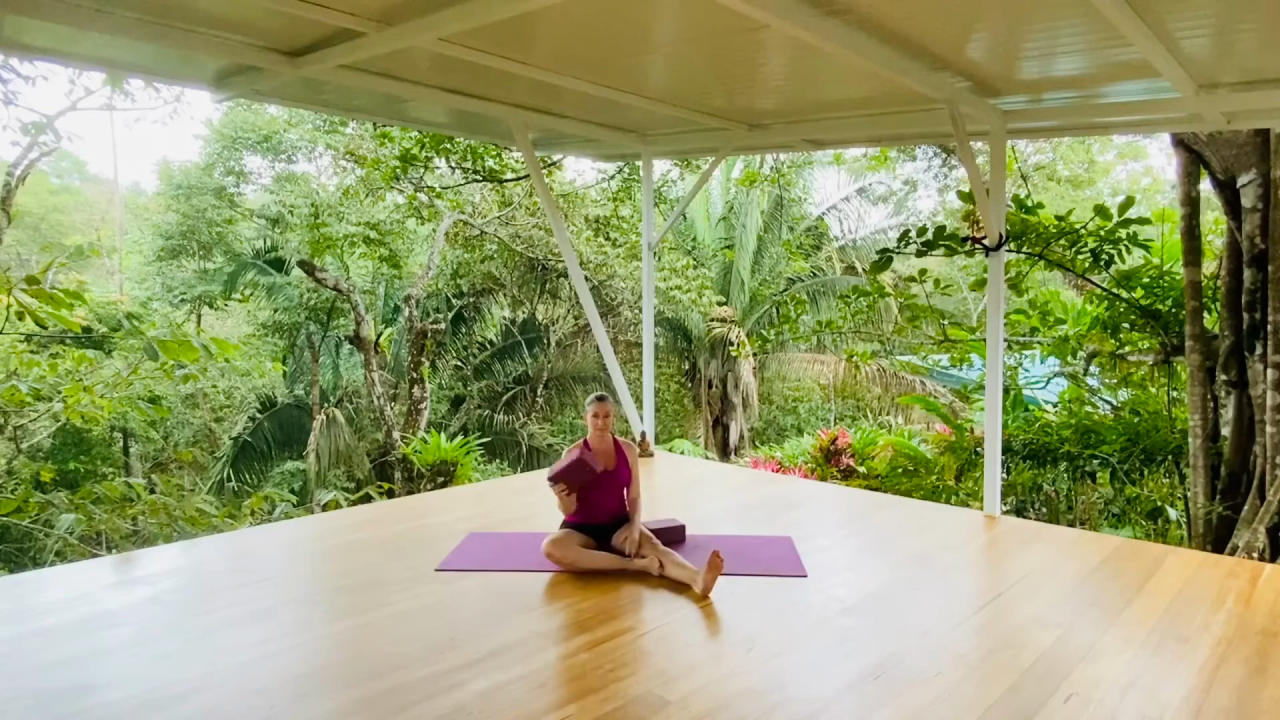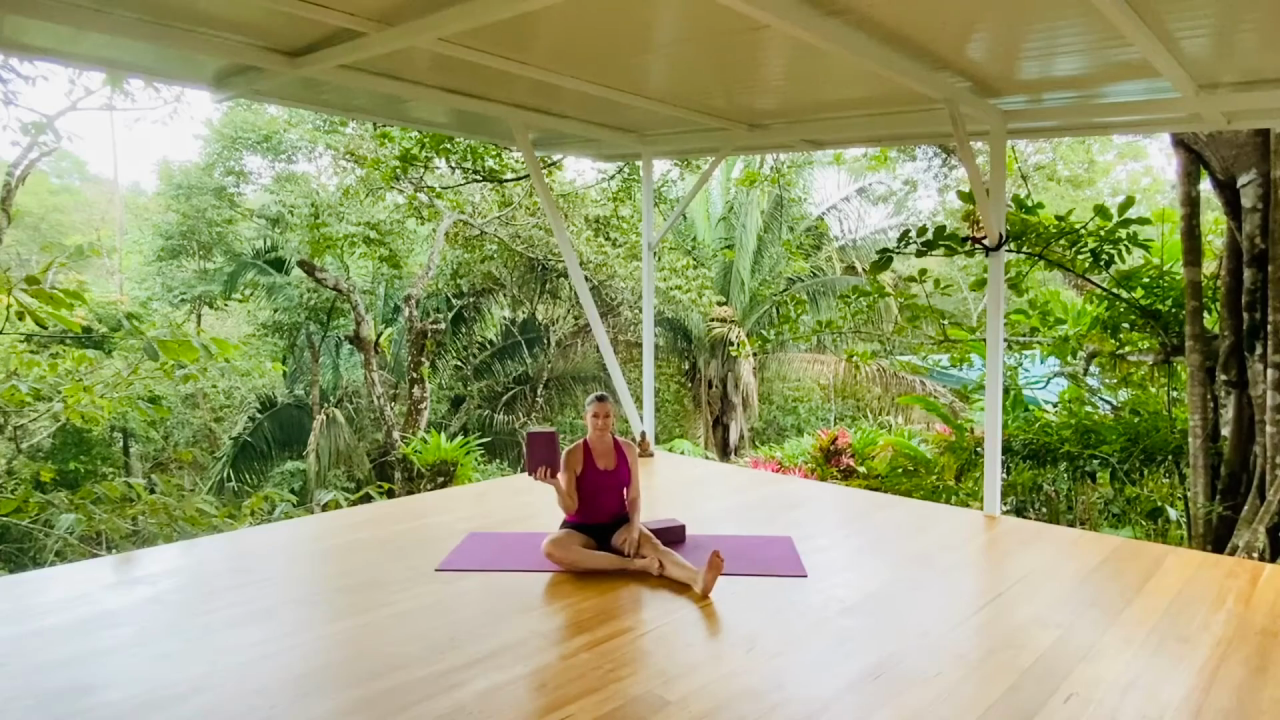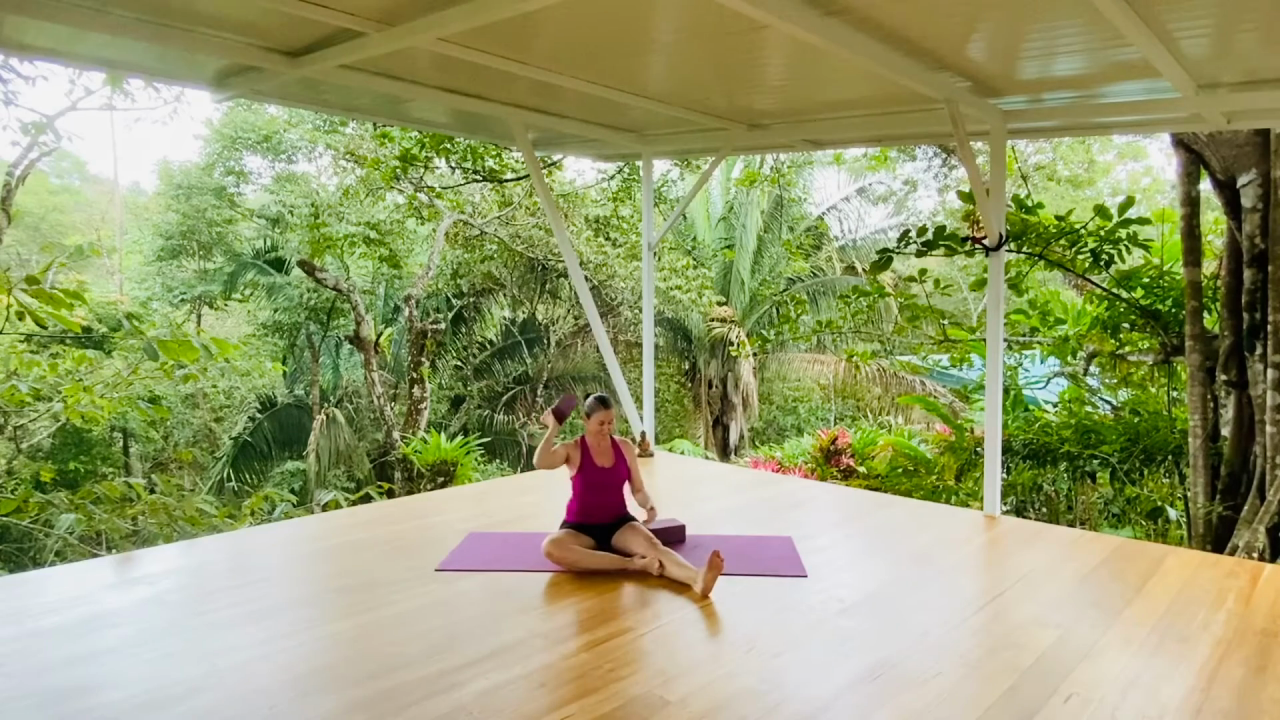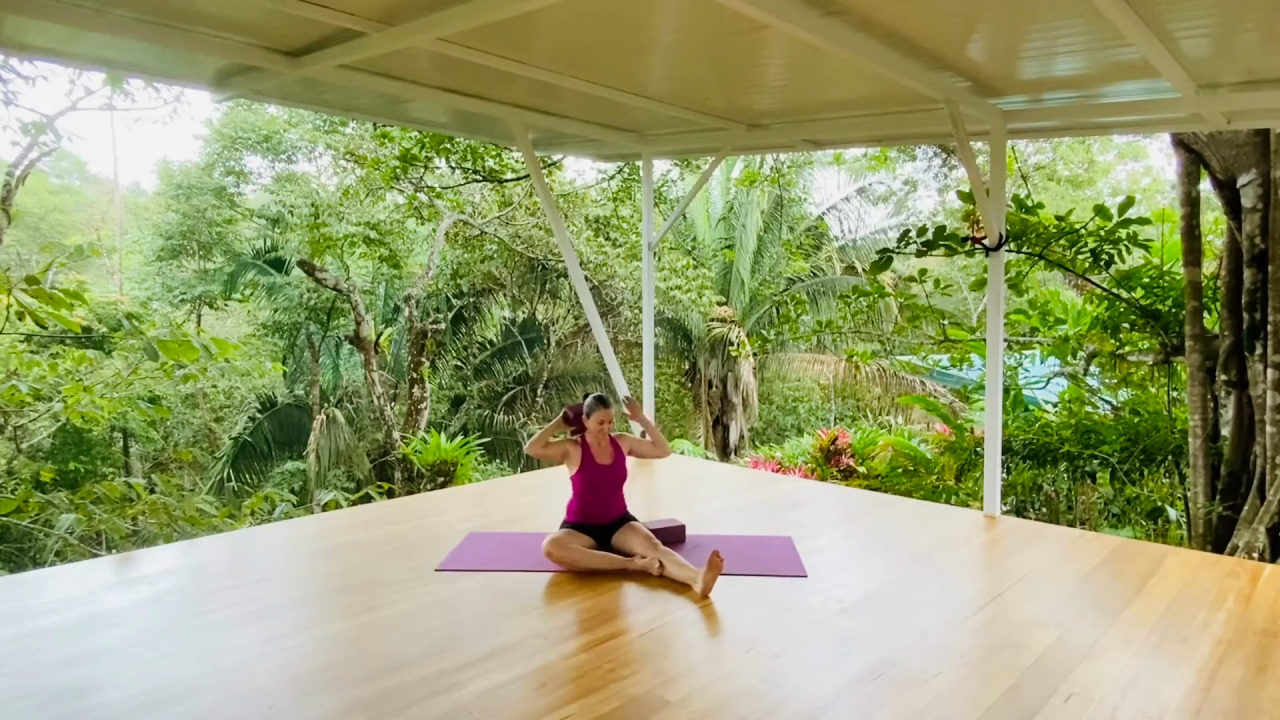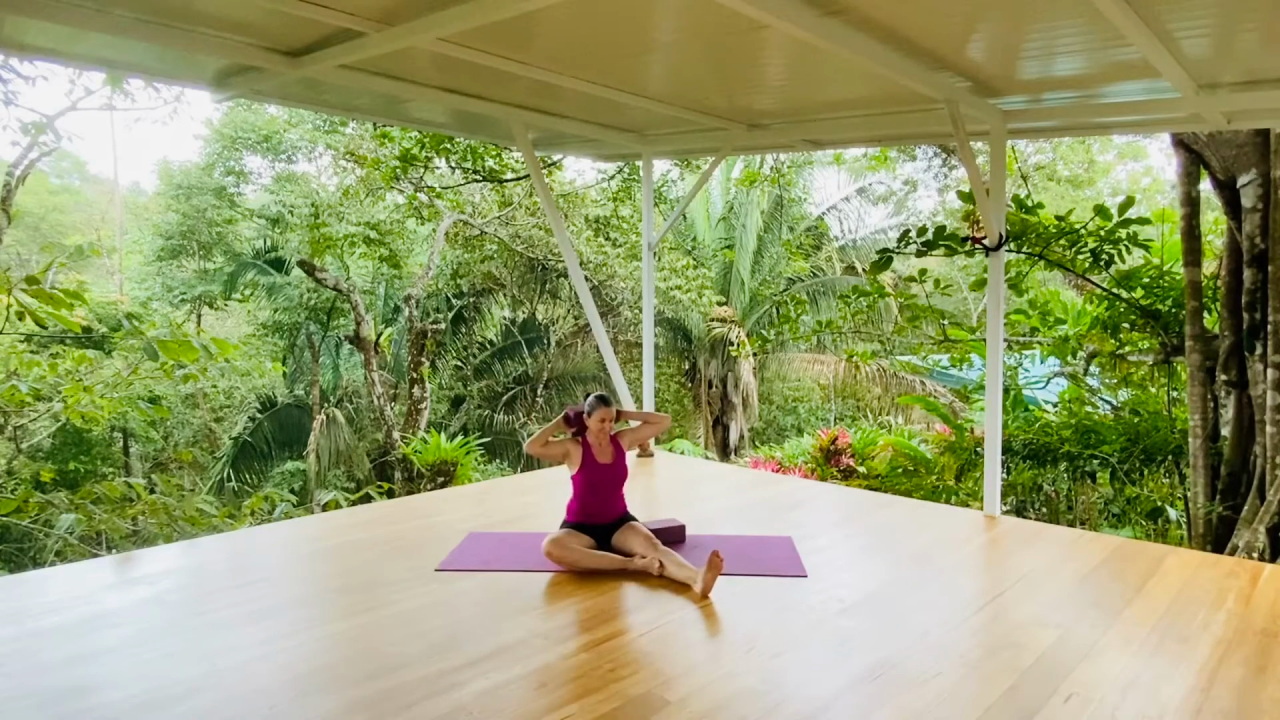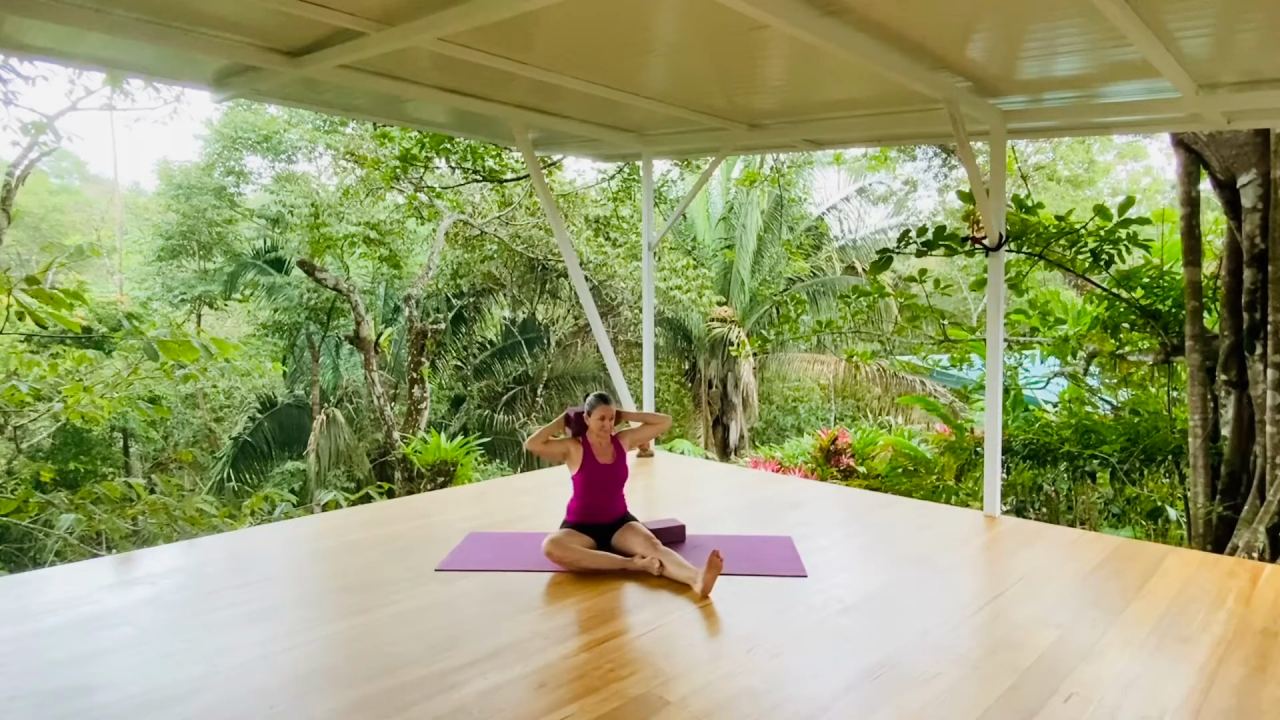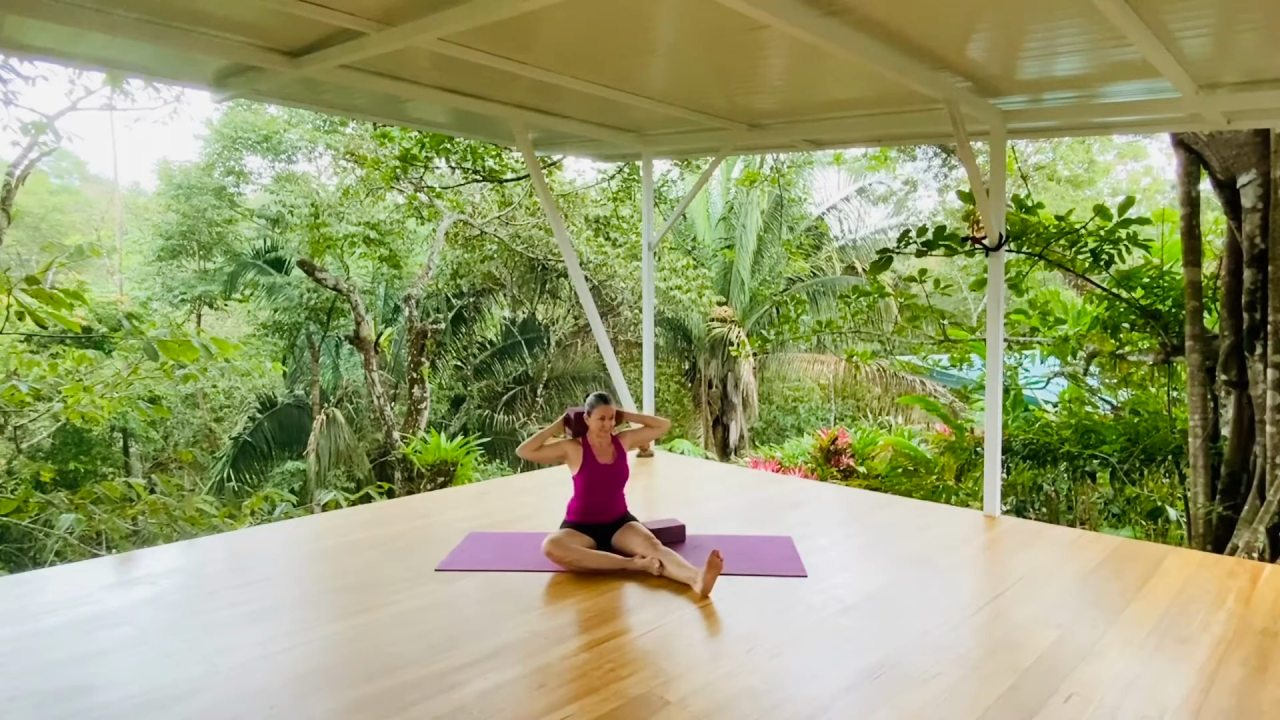
dt=0.5s
person 1, frame 1
left shoulder: (628, 449)
left elbow: (634, 497)
right elbow: (568, 509)
left wrist: (635, 526)
right wrist: (561, 495)
left hip: (618, 524)
right hip: (582, 528)
left knee: (652, 545)
right knee: (551, 547)
left ankle: (697, 579)
right ankle: (635, 564)
person 1, frame 2
left shoulder: (627, 449)
right shoulder: (573, 455)
left elbow: (634, 497)
right elbow: (570, 508)
left wrist: (634, 528)
right wrist: (557, 486)
left hip: (618, 523)
right hip: (581, 528)
left knee: (652, 545)
right knee: (551, 547)
left ankle: (697, 579)
right ankle: (633, 564)
person 1, frame 3
left shoulder: (625, 447)
right shoulder: (572, 450)
left elbow: (637, 490)
right elbow: (540, 462)
left wrist: (647, 505)
right wrist: (553, 428)
left hip: (618, 523)
right hip: (581, 527)
left knee: (652, 545)
right knee: (551, 547)
left ankle: (697, 579)
right ankle: (632, 564)
person 1, frame 4
left shoulder: (622, 442)
right shoulder: (572, 448)
left elbow: (663, 450)
right elbow: (532, 449)
left wrist: (641, 419)
right wrist: (558, 423)
left hip: (619, 522)
right hip: (581, 527)
left knee: (652, 545)
right knee: (551, 547)
left ankle: (696, 578)
right ankle: (631, 563)
person 1, frame 5
left shoulder: (622, 440)
right shoulder: (573, 448)
left elbow: (664, 421)
right elbow: (531, 447)
left wrist: (624, 415)
right wrist: (559, 423)
left hip: (619, 522)
right hip: (581, 526)
left knee: (652, 544)
right knee: (551, 547)
left ankle: (696, 578)
right ankle: (631, 563)
person 1, frame 6
left shoulder: (623, 440)
right shoulder: (573, 448)
left elbow: (665, 421)
right elbow: (532, 444)
left wrist: (624, 416)
right wrist: (561, 421)
left hip: (619, 522)
right hip: (581, 527)
left knee: (652, 545)
right knee: (551, 547)
left ankle: (696, 578)
right ankle: (632, 564)
person 1, frame 7
left shoulder: (623, 441)
right shoulder: (573, 448)
left elbow: (663, 425)
right elbow: (524, 452)
left wrist: (626, 416)
right wrist: (558, 426)
left hip: (619, 522)
right hip: (581, 527)
left knee: (651, 544)
right knee: (551, 547)
left ankle: (696, 578)
right ankle: (631, 563)
